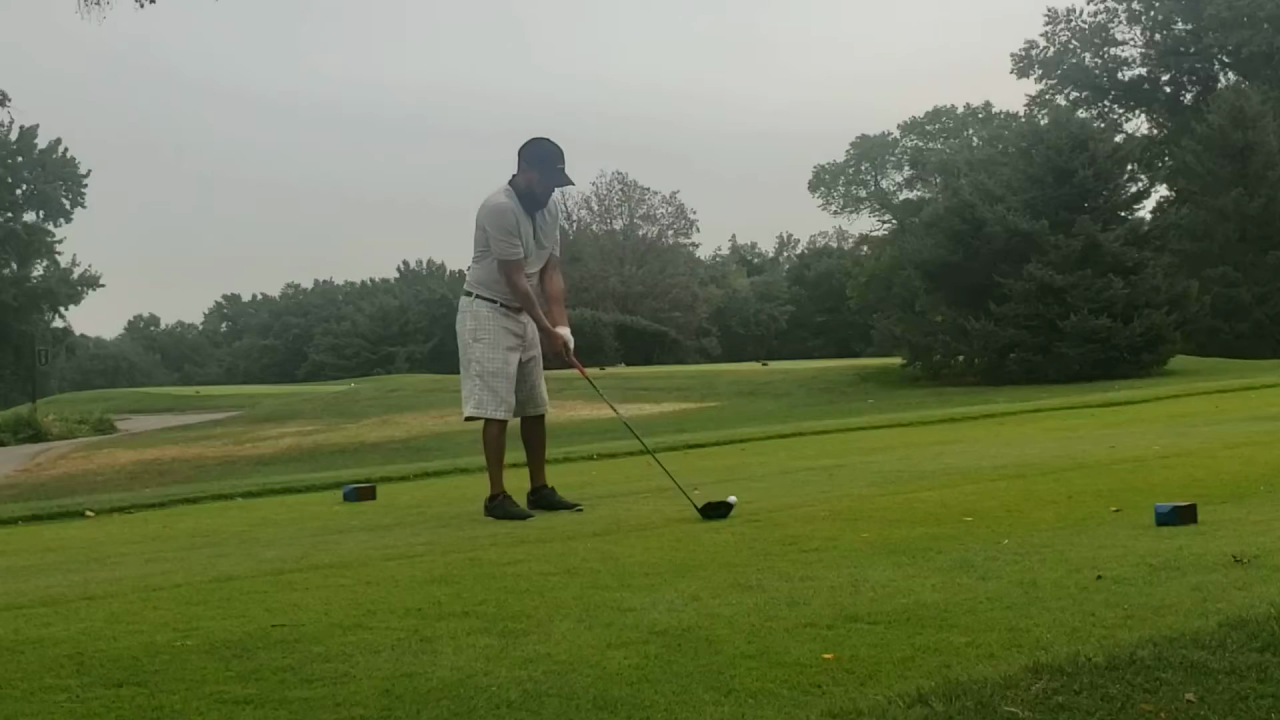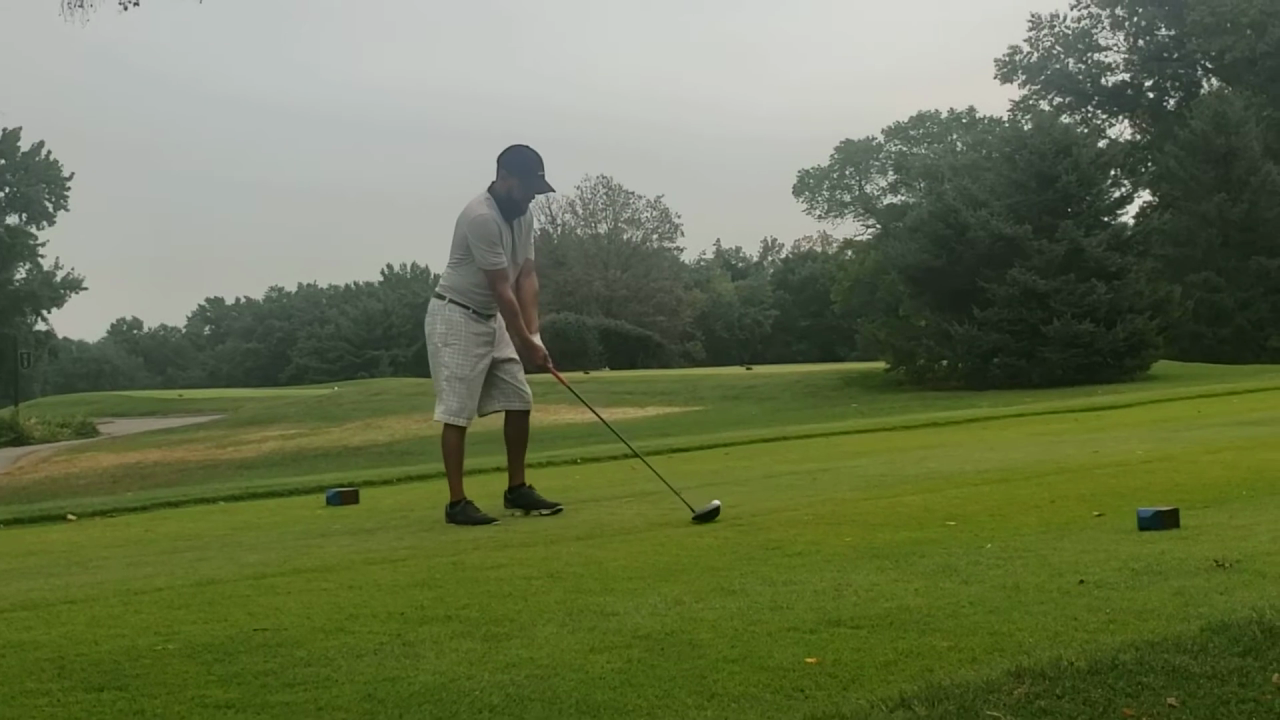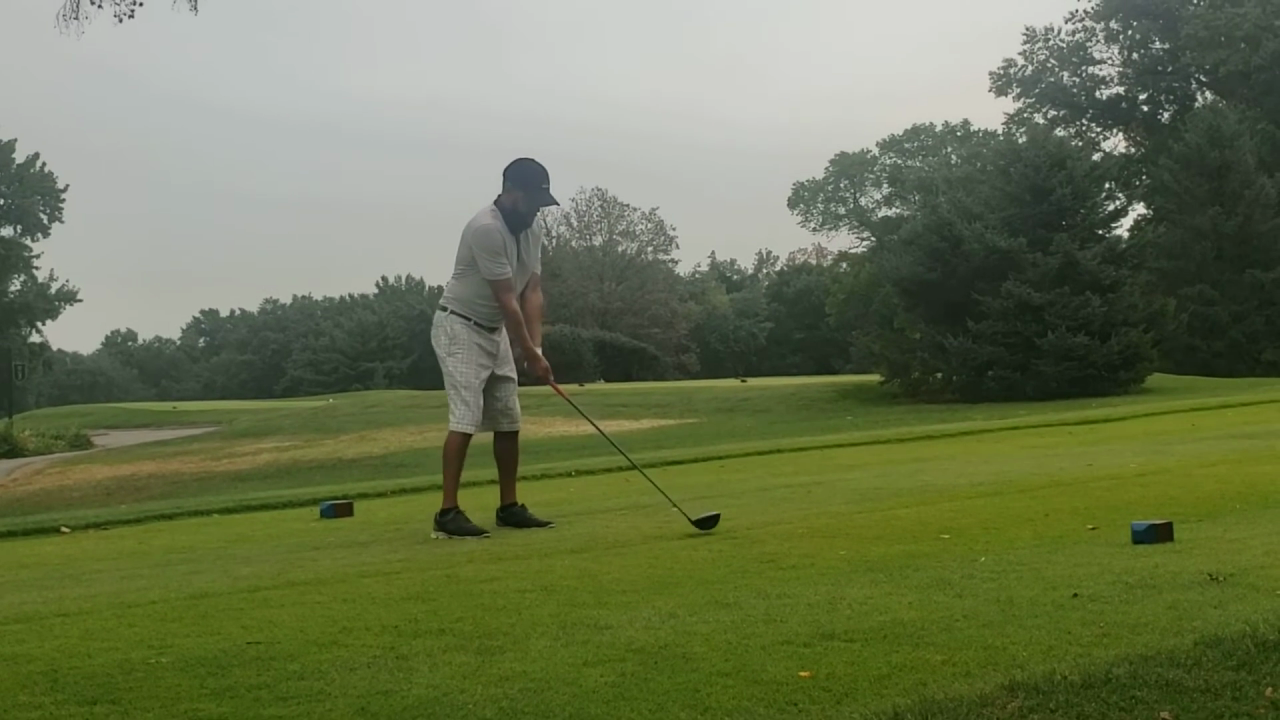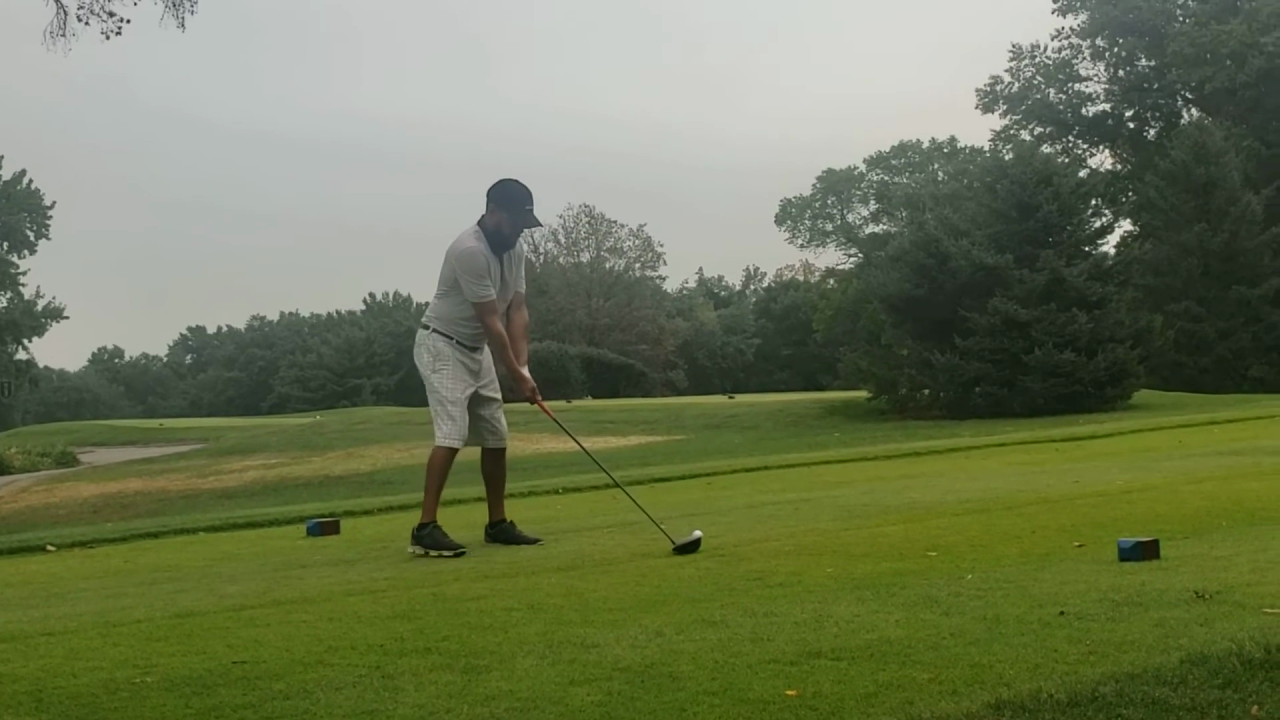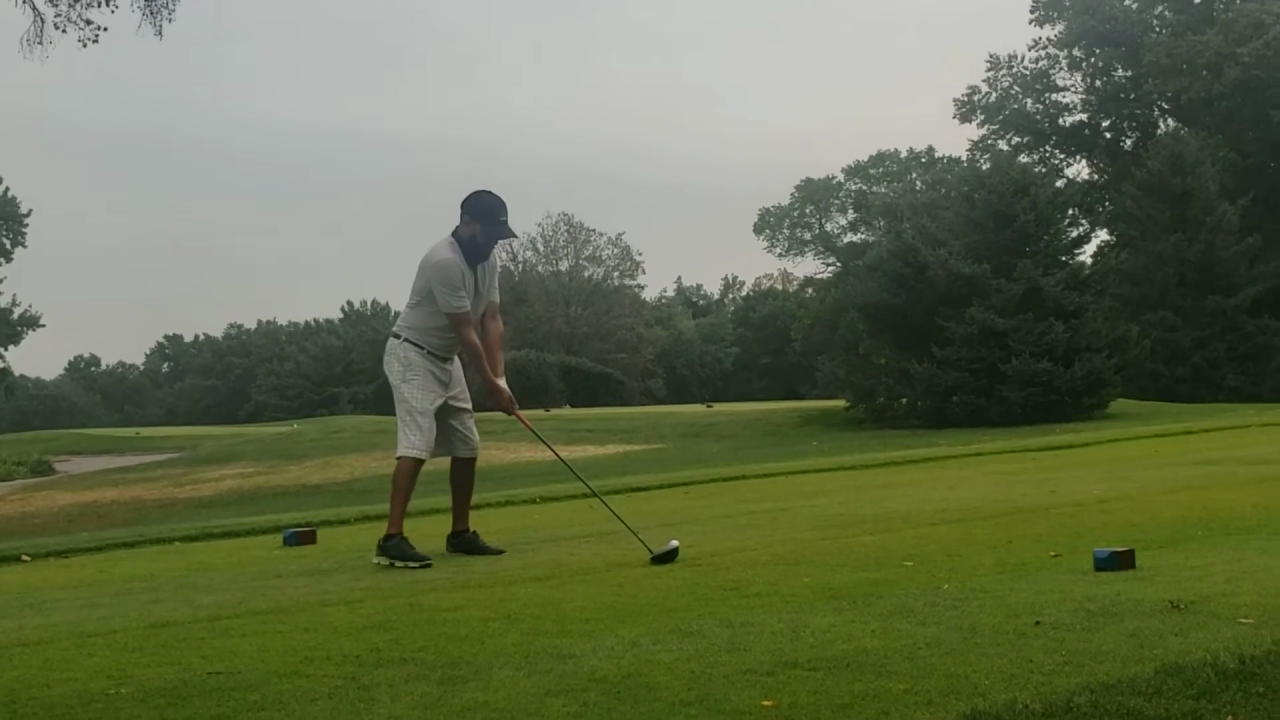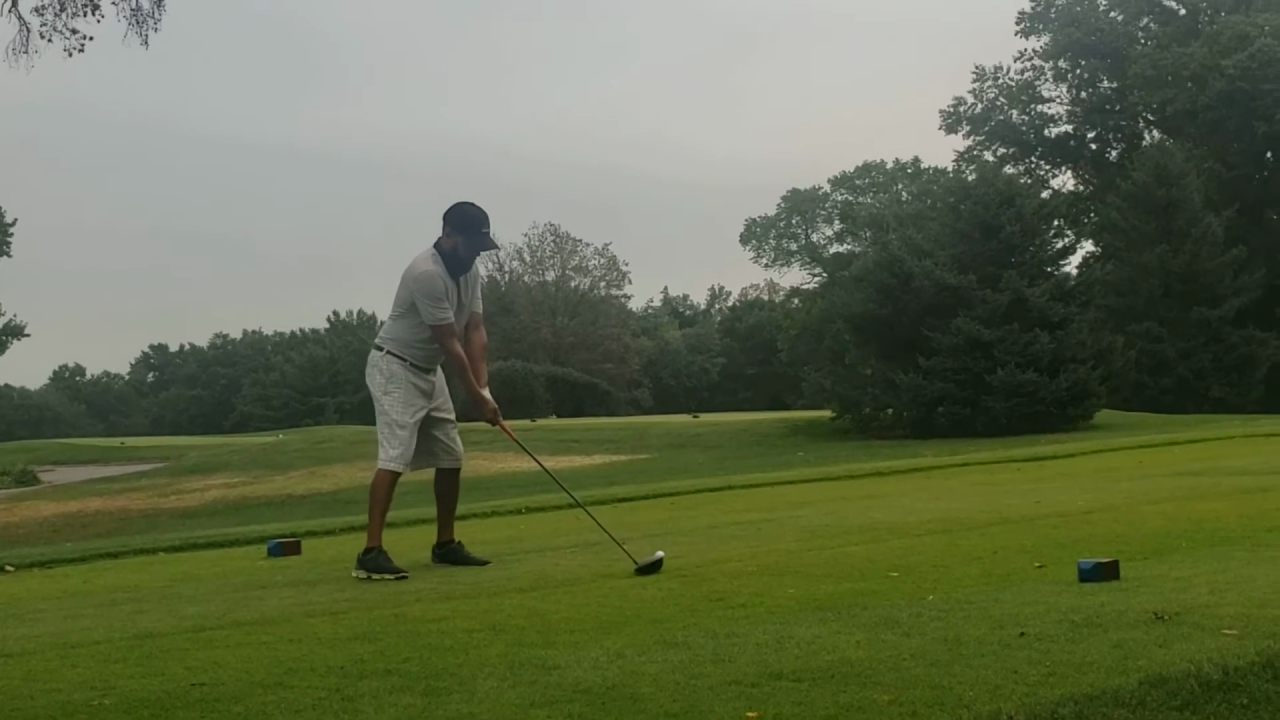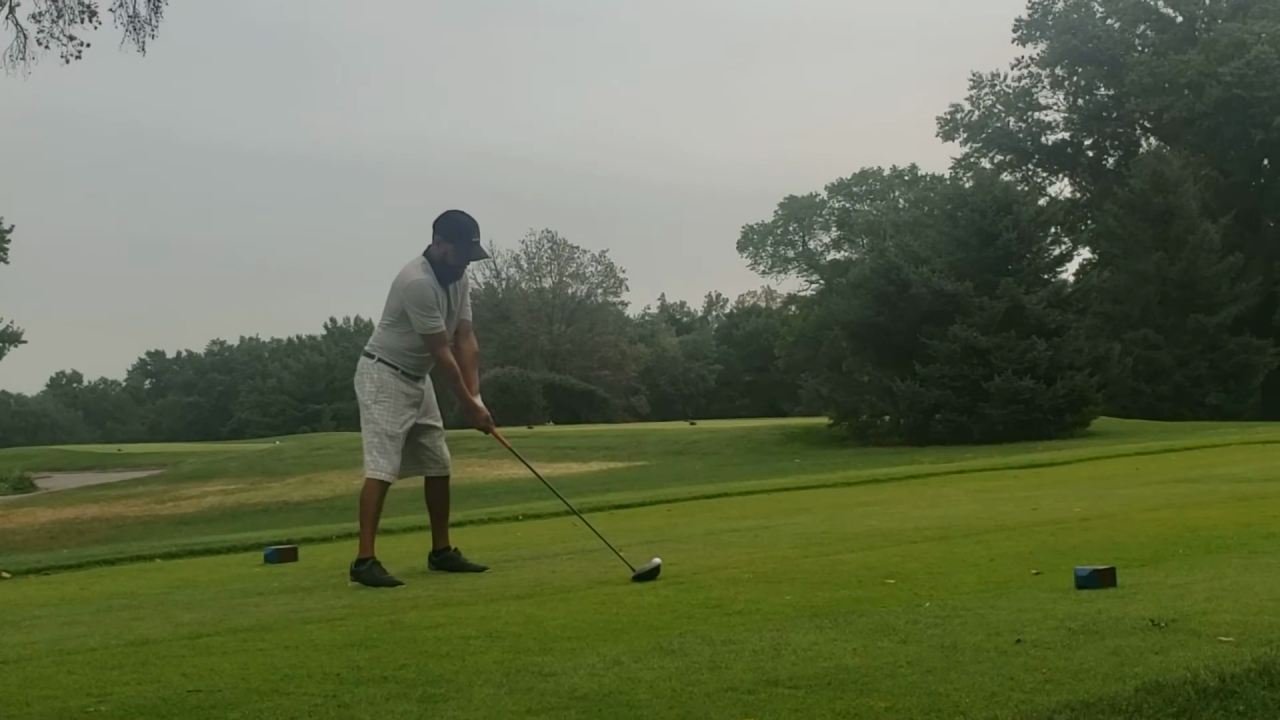
dt=0.7s
person 1, frame 1
left shoulder: (549, 210)
right shoulder: (499, 208)
left elbow: (550, 272)
right elbow: (515, 279)
left wrist: (561, 326)
right wrist: (546, 330)
left hip: (521, 314)
right hip: (487, 311)
left knee: (534, 406)
right knee: (498, 405)
left ankle: (539, 489)
right ankle: (496, 495)
person 1, frame 2
left shoulder: (523, 215)
right shoulder: (481, 217)
left elbow: (526, 277)
right elbow: (502, 289)
left wrist: (534, 333)
right wrist: (526, 344)
left hip: (491, 319)
right hip: (456, 317)
left knee: (518, 400)
right knee: (457, 410)
left ankle: (517, 489)
right ankle: (457, 502)
person 1, frame 3
left shoulder: (531, 230)
right shoulder: (486, 228)
left elbow: (532, 292)
right elbow: (506, 299)
left wrist: (536, 347)
right wrist: (531, 354)
left hip: (494, 332)
right hip: (459, 328)
left knee: (508, 421)
right knee: (466, 419)
left ankle: (509, 507)
right ankle: (447, 511)
person 1, frame 4
left shoulder: (515, 250)
right shoulder: (470, 250)
left elbow: (517, 311)
right elbow: (491, 320)
left wrist: (524, 367)
right wrist: (517, 376)
left hip: (476, 350)
right hip: (442, 346)
left knee: (495, 437)
right knee: (452, 435)
left ankle: (497, 523)
right ankle: (426, 526)
person 1, frame 5
left shoulder: (487, 261)
right shoulder: (444, 261)
left elbow: (491, 322)
right elbow: (466, 332)
left wrist: (500, 378)
right wrist: (492, 387)
left hip: (445, 360)
right hip: (412, 357)
left knee: (466, 446)
right knee: (416, 446)
left ankle: (460, 533)
right ankle: (392, 538)
person 1, frame 6
left shoulder: (469, 271)
right shoulder: (427, 273)
left elbow: (475, 332)
right elbow: (450, 343)
left wrist: (485, 388)
right wrist: (477, 397)
left hip: (428, 371)
right hip: (395, 368)
left knee: (450, 457)
right knee: (395, 457)
left ankle: (445, 544)
right ankle: (371, 551)
person 1, frame 7
left shoulder: (458, 278)
right shoulder: (418, 282)
left elbow: (465, 340)
right elbow: (441, 351)
left wrist: (476, 396)
right wrist: (469, 405)
left hip: (417, 379)
right hip: (384, 376)
left knee: (438, 465)
right knee: (382, 467)
left ankle: (442, 551)
right ankle: (365, 560)
